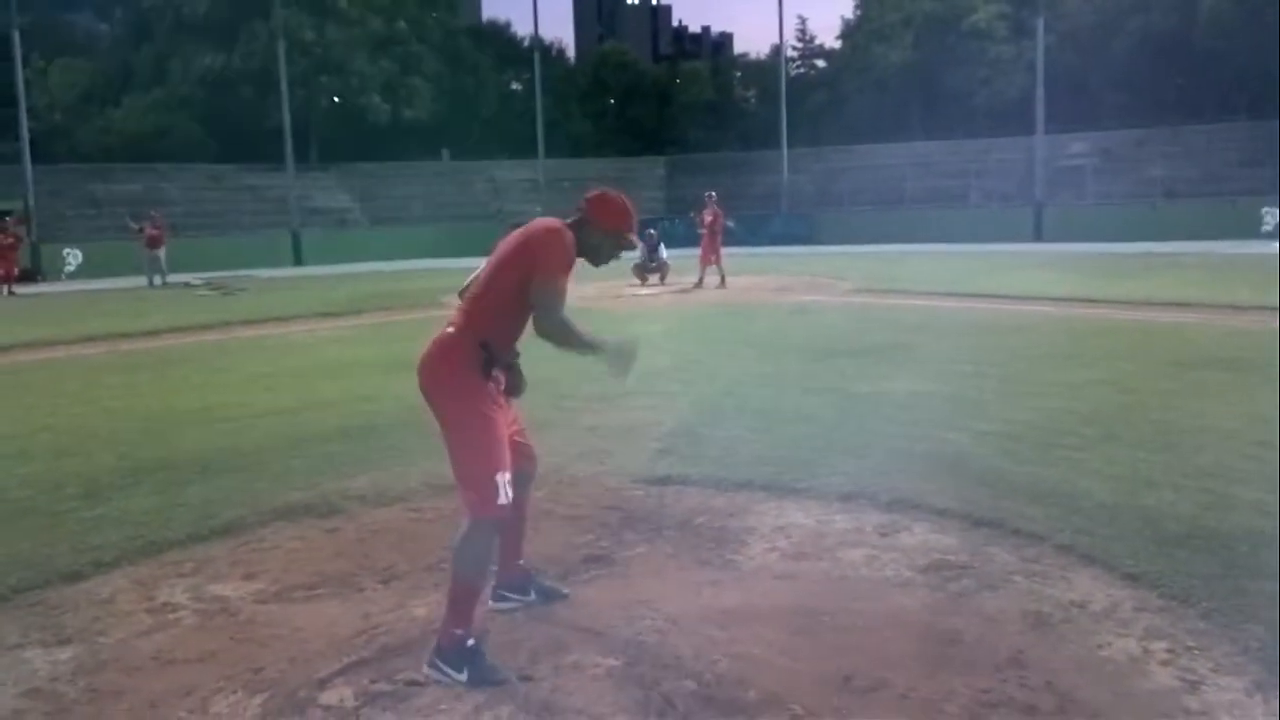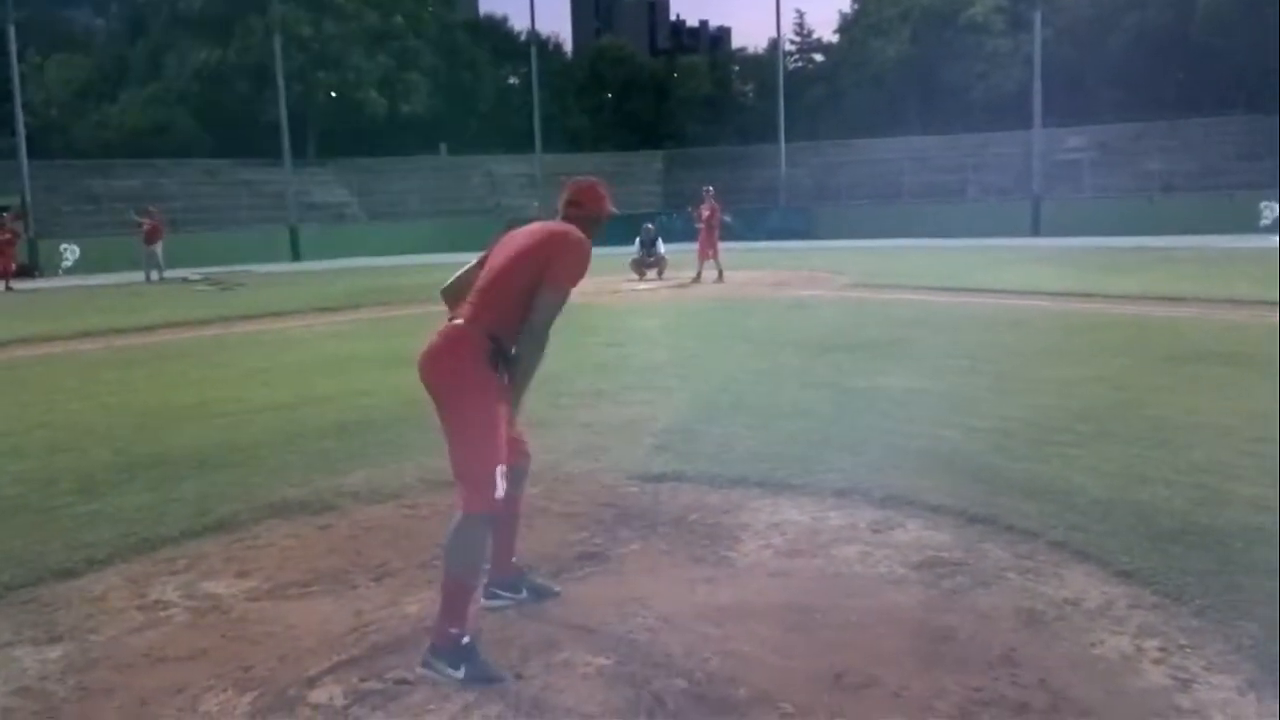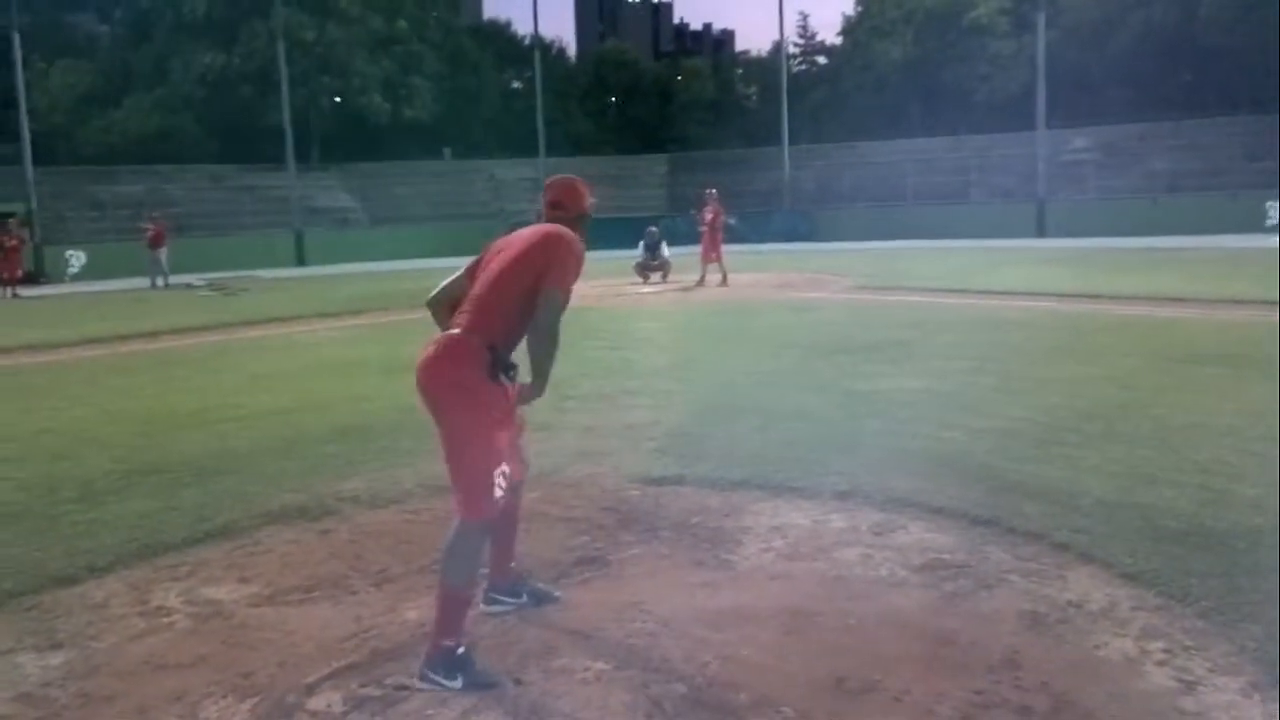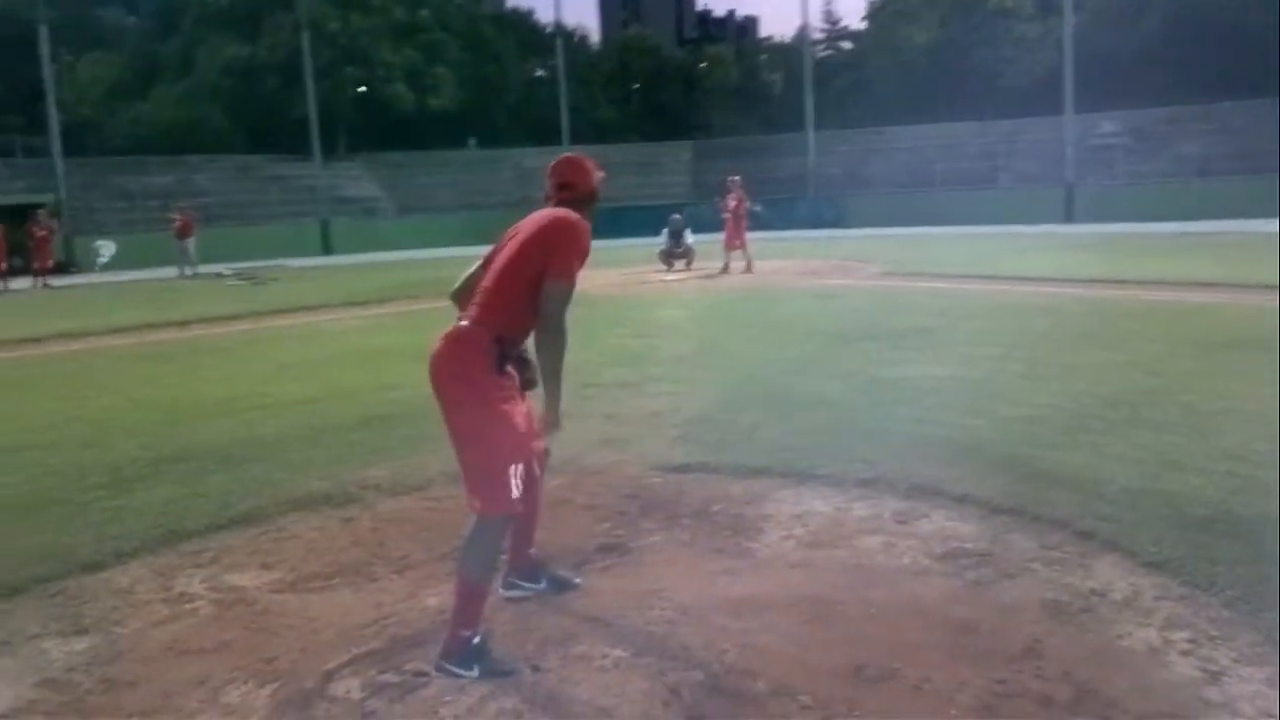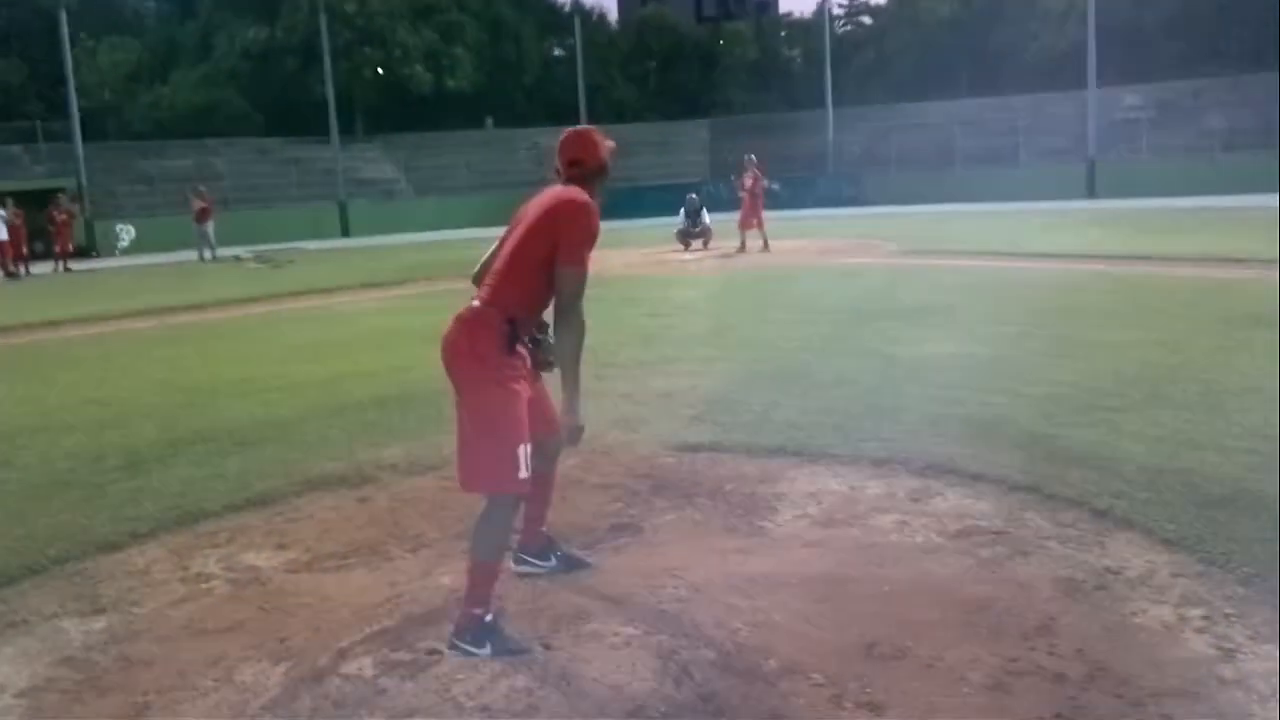
dt=0.2s
person 1, frame 1
left shoulder: (538, 237)
right shoulder: (556, 239)
left elbow: (473, 292)
right elbow: (548, 322)
right wrist: (606, 350)
left hip: (472, 362)
right hip: (461, 368)
left knee: (519, 466)
right knee: (489, 502)
left ankle: (511, 581)
right ankle: (452, 647)
person 1, frame 2
left shoulder: (523, 235)
right shoulder: (574, 243)
left elbow: (453, 290)
right elbow: (536, 327)
right wrist: (515, 389)
left hip: (456, 352)
right hip: (467, 361)
left knee: (513, 464)
right knee: (484, 497)
left ankle: (503, 577)
right ankle: (448, 643)
person 1, frame 3
left shoulder: (512, 240)
right shoulder: (566, 244)
left elbow: (439, 300)
right elbow: (543, 324)
right wrist: (537, 384)
left hip: (455, 362)
right hip: (467, 372)
left knee: (508, 471)
right knee: (481, 508)
left ankle: (503, 583)
right ankle: (444, 655)
person 1, frame 4
left shoulder: (531, 225)
right shoulder: (571, 229)
left elbow: (462, 293)
right elbow: (550, 321)
right wrist: (552, 401)
left hip: (481, 358)
right hip: (475, 366)
left knee: (529, 460)
right knee: (501, 503)
left ankle: (522, 570)
right ankle: (461, 646)
person 1, frame 5
left shoulder: (544, 202)
right shoulder: (579, 209)
left elbow: (482, 275)
right elbow: (567, 311)
right wrist: (572, 400)
left hip: (495, 338)
right hip: (486, 346)
left knee: (548, 436)
right knee: (507, 483)
left ankle: (533, 547)
right ankle: (473, 622)
